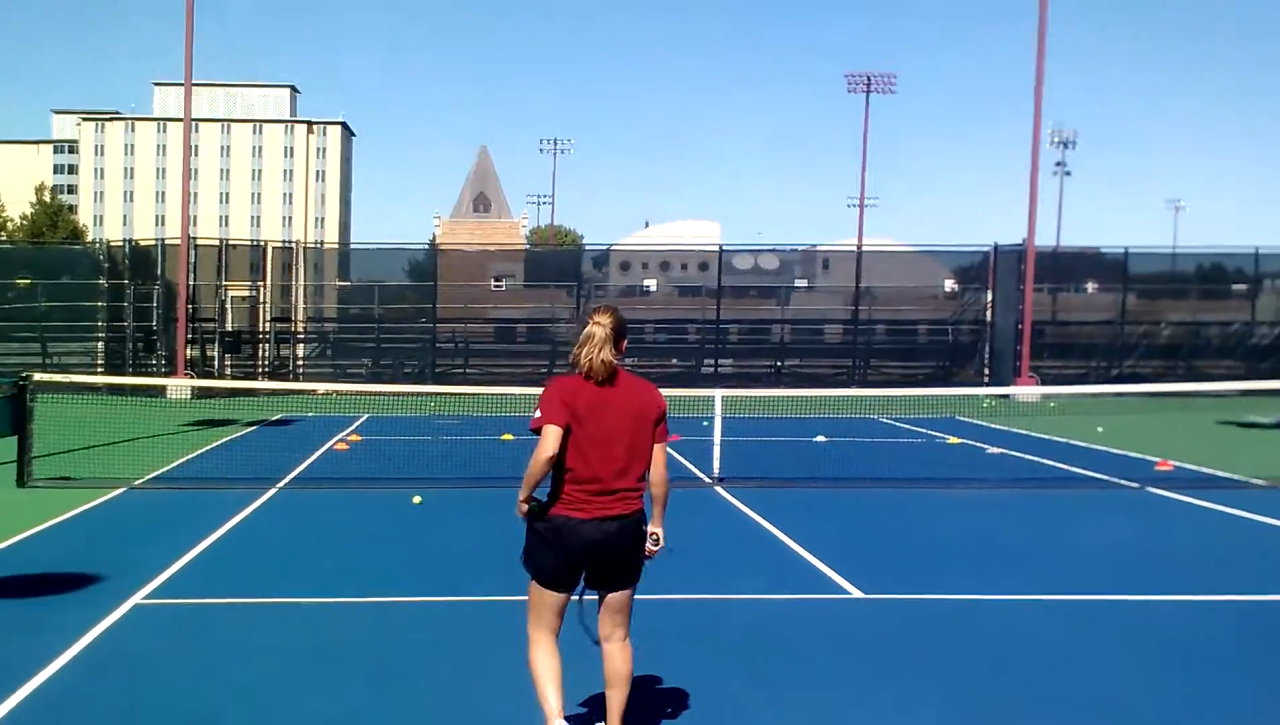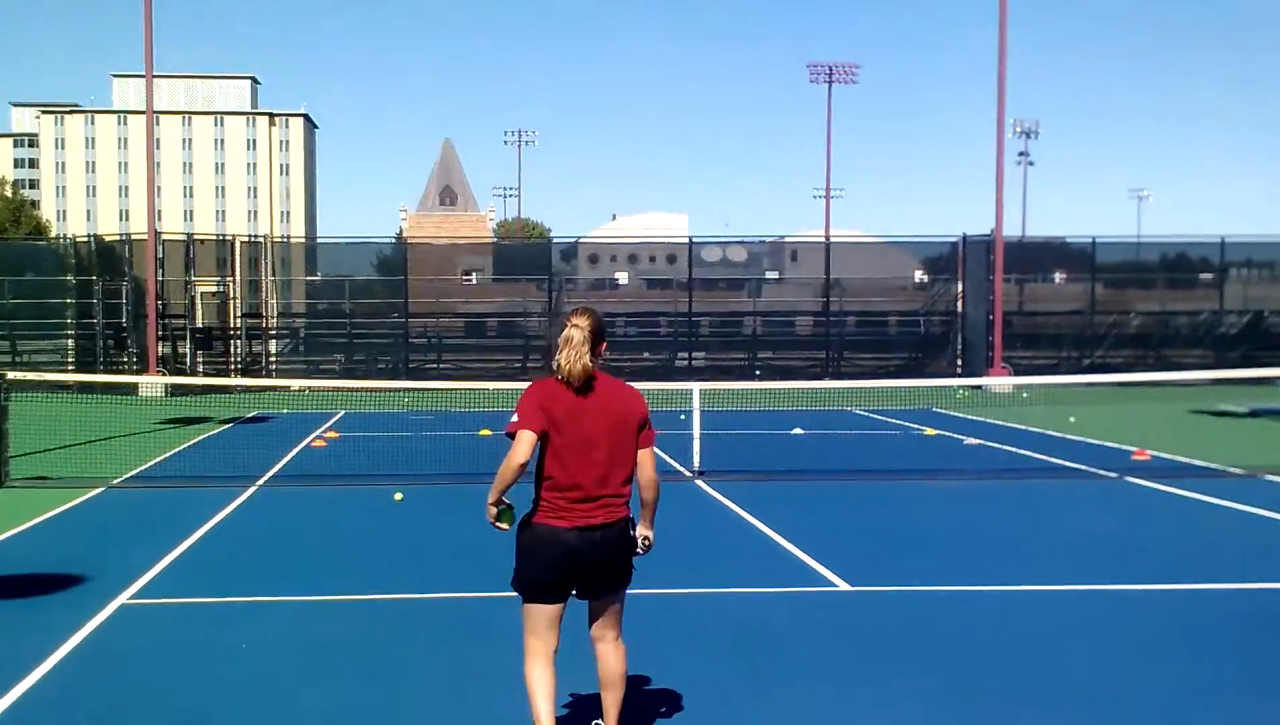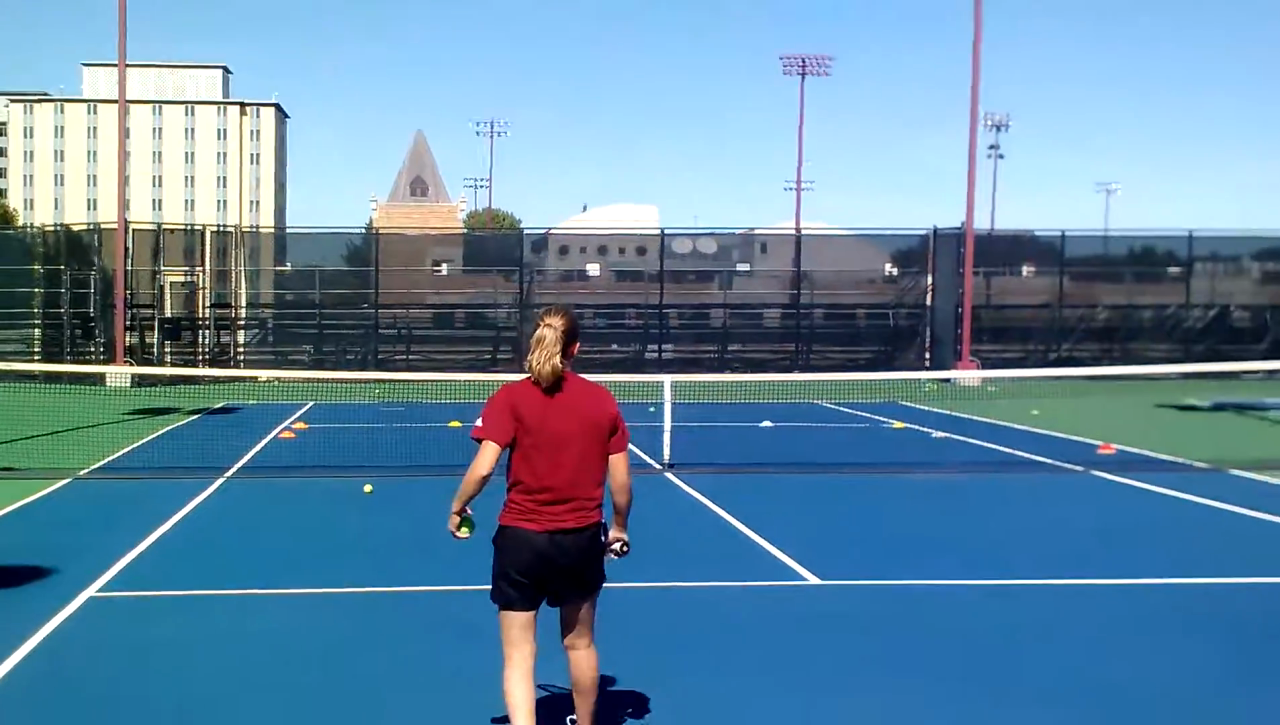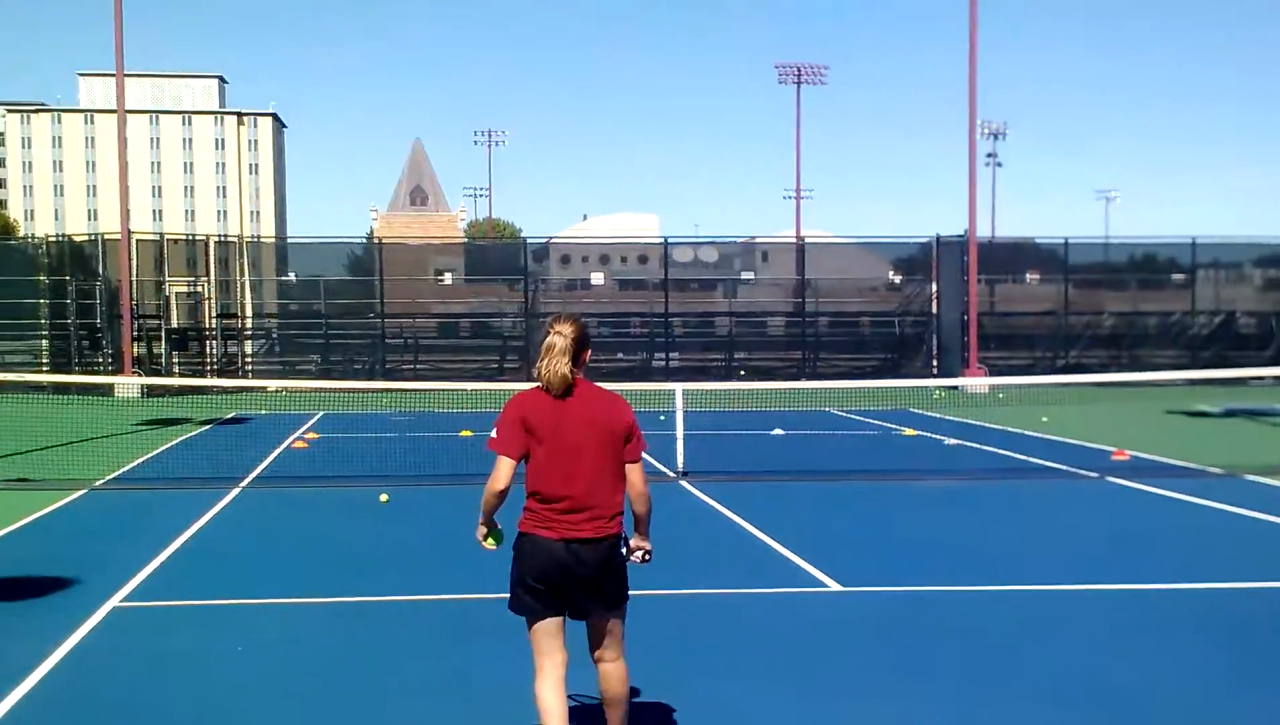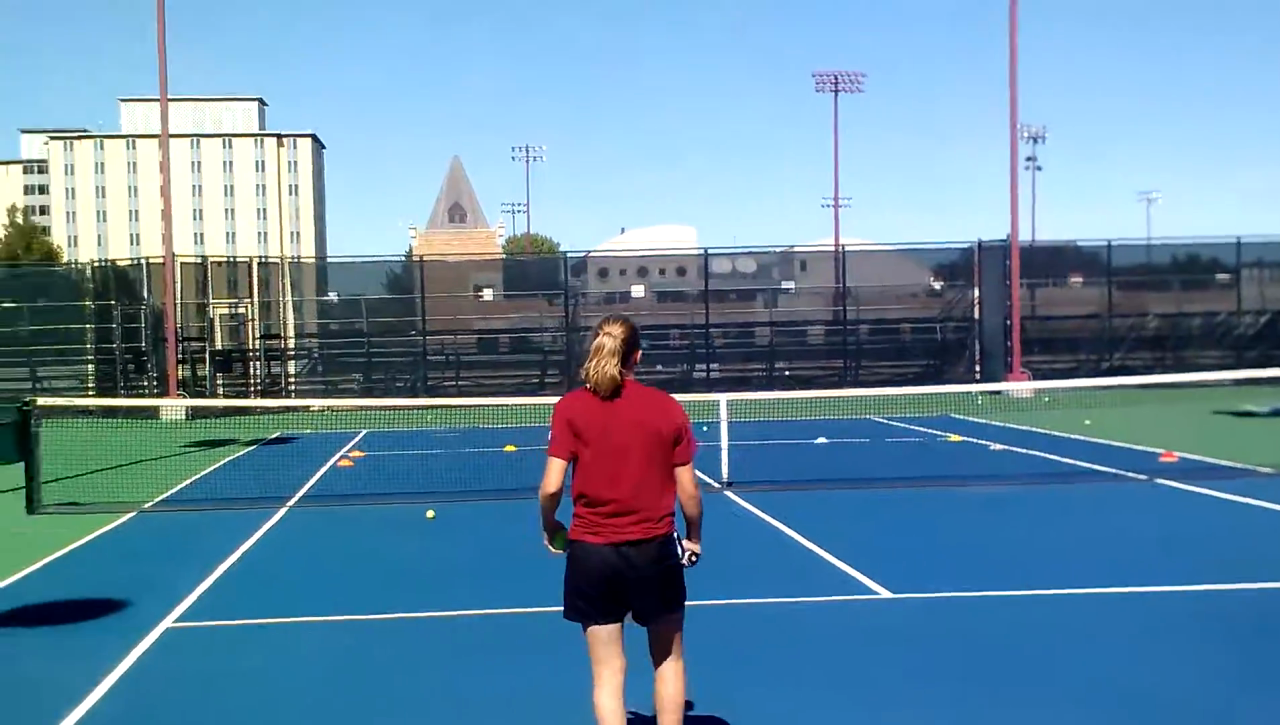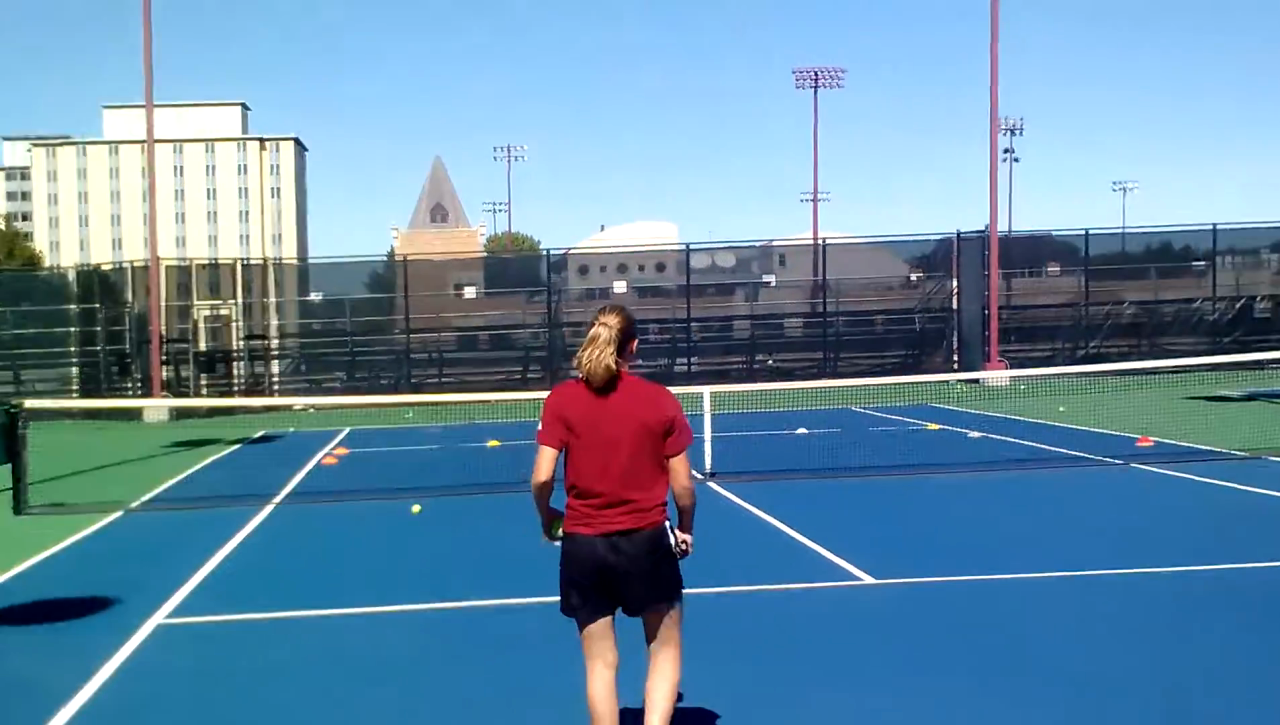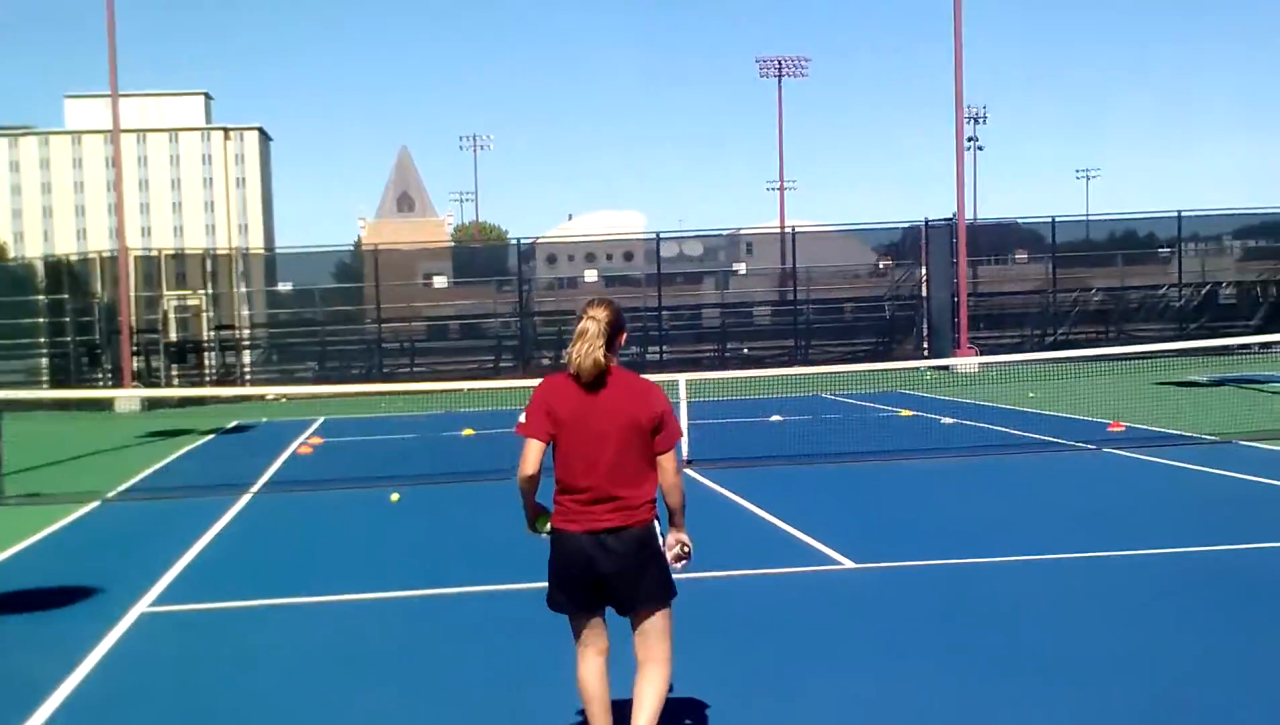
dt=0.1s
person 1, frame 1
left shoulder: (562, 388)
right shoulder: (650, 395)
left elbow: (547, 452)
right elbow: (658, 470)
left wrist: (525, 496)
right wrist: (656, 521)
left hip: (565, 524)
right hip: (624, 527)
left knee: (542, 637)
right knee: (615, 635)
person 1, frame 2
left shoulder: (541, 394)
right shoulder: (632, 399)
left elbow: (519, 457)
right elbow: (647, 474)
left wrist: (494, 499)
right wrist: (646, 522)
left hip: (548, 534)
right hip: (611, 534)
left knee: (539, 650)
right knee: (608, 636)
person 1, frame 3
left shoulder: (510, 397)
right shoulder: (604, 400)
left elbow: (483, 468)
right elbow: (620, 479)
left wrist: (458, 508)
right wrist: (620, 526)
left hip: (521, 540)
right hip: (582, 539)
left knee: (518, 657)
right knee: (579, 641)
person 1, frame 4
left shoulder: (522, 407)
right shoulder: (618, 408)
left elbow: (500, 483)
right elbow: (637, 488)
left wrist: (484, 521)
right wrist: (641, 535)
left hip: (539, 548)
right hip: (601, 548)
left knee: (549, 666)
right knee: (609, 655)
person 1, frame 5
left shoulder: (570, 408)
right shoulder: (668, 410)
left elbow: (551, 488)
right elbow: (688, 492)
left wrist: (549, 527)
right wrist: (693, 538)
left hip: (591, 554)
right hip: (654, 552)
left knee: (607, 672)
right knee: (668, 659)
person 1, frame 6
left shoulder: (562, 399)
right shoulder: (662, 401)
left elbow: (542, 476)
right elbow: (682, 482)
left wrist: (546, 515)
right wrist: (685, 528)
left hip: (583, 546)
right hip: (647, 542)
left knee: (600, 663)
right knee: (665, 649)
person 1, frame 7
left shoulder: (549, 393)
right shoulder: (651, 396)
left elbow: (529, 470)
right elbow: (669, 475)
left wrist: (530, 506)
right wrist: (678, 528)
left hip: (573, 542)
right hip: (635, 540)
left knee: (590, 652)
right knee: (655, 659)
